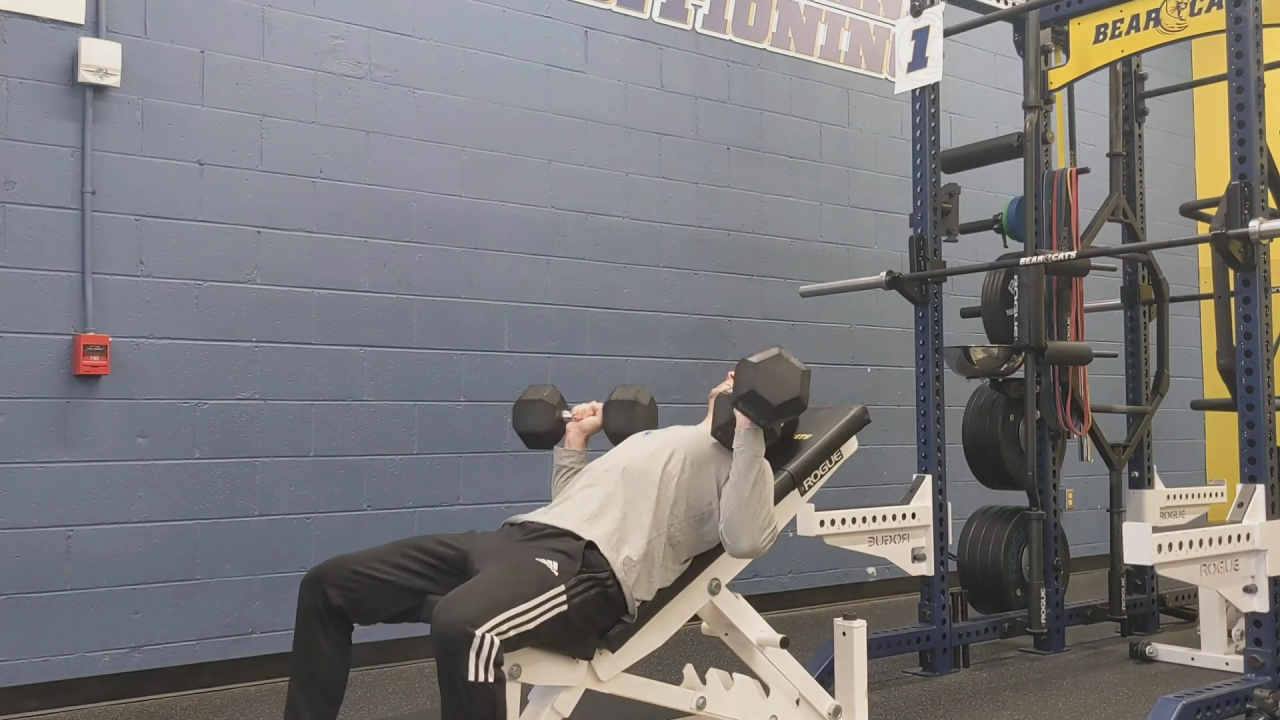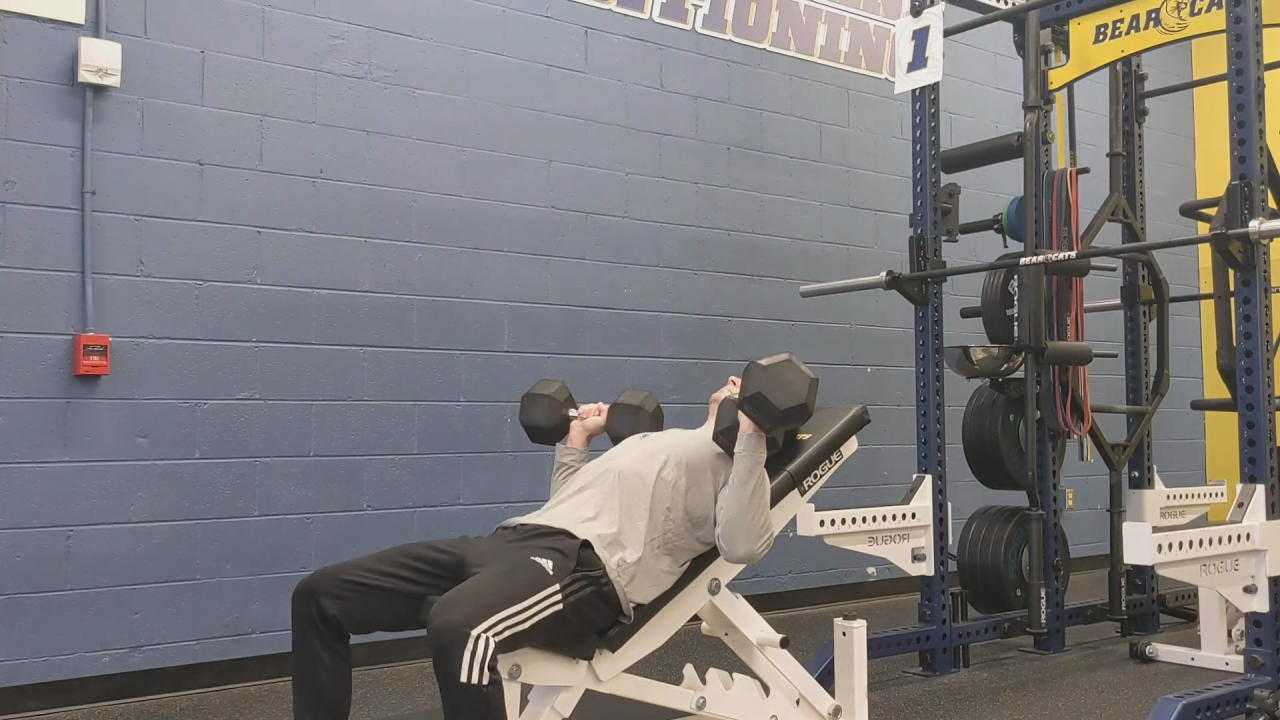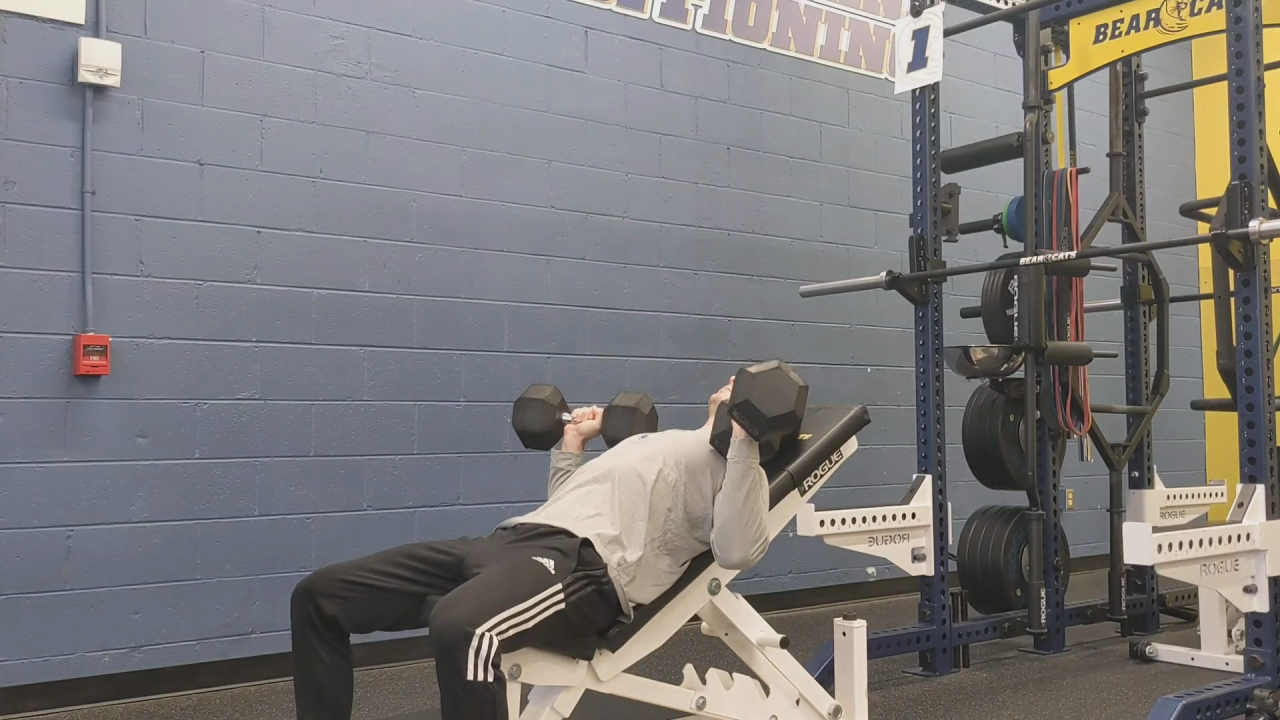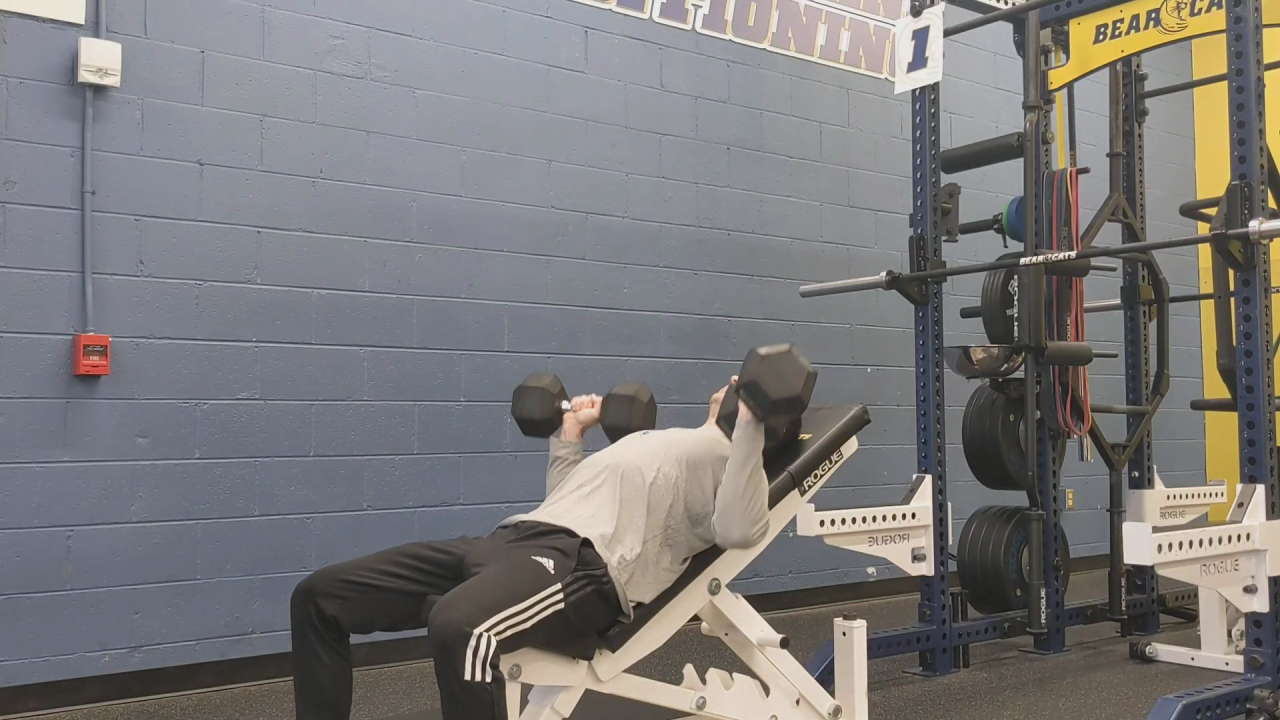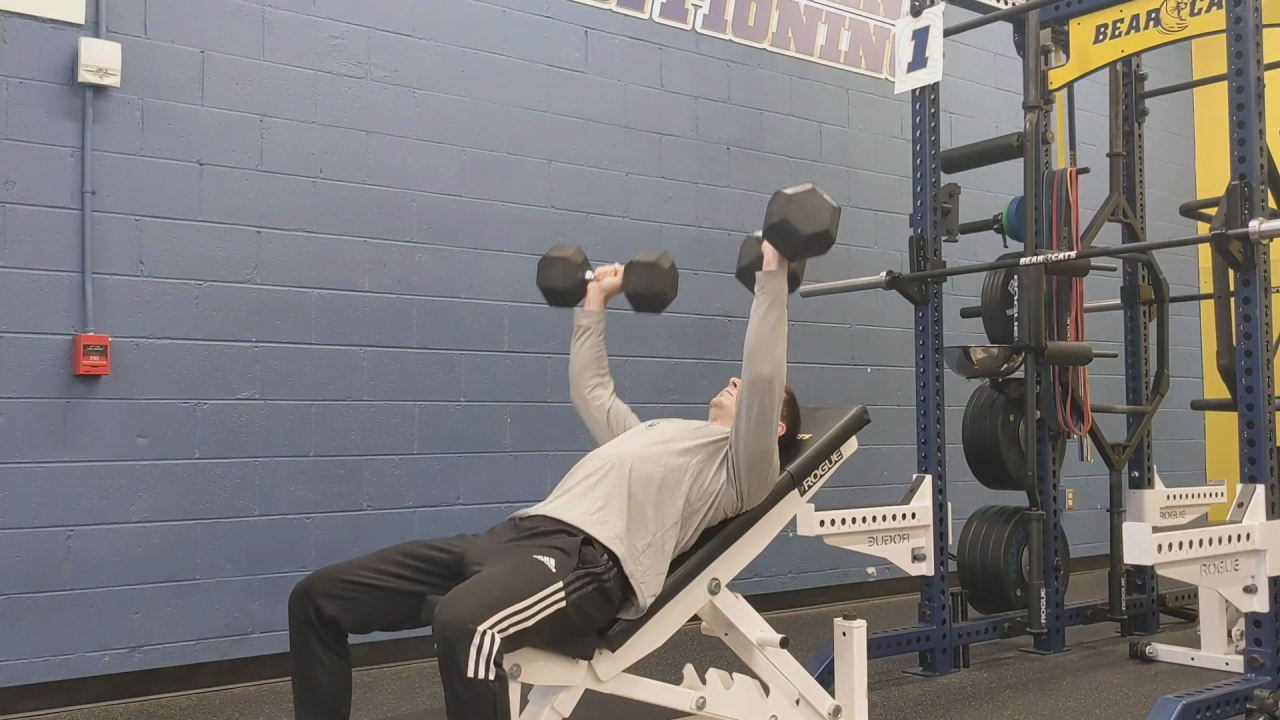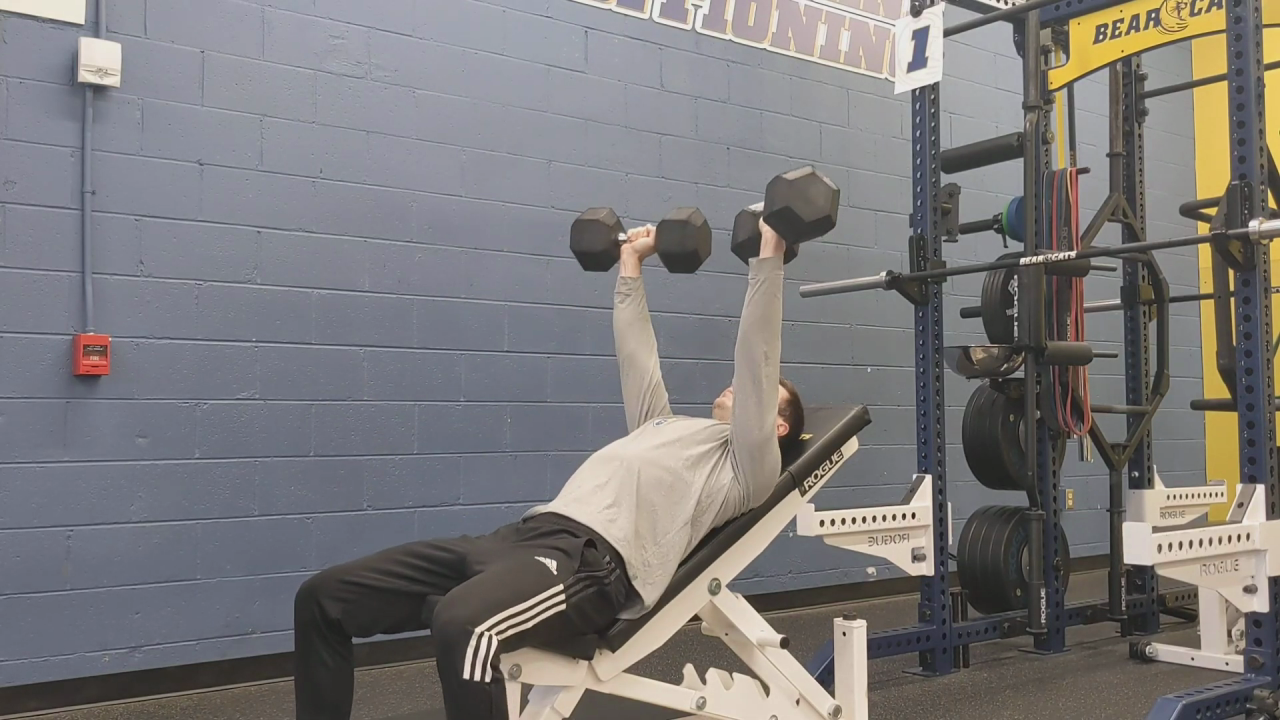
dt=0.5s
person 1, frame 1
left shoulder: (738, 460)
right shoulder: (662, 439)
left elbow: (747, 540)
left wrist: (749, 430)
right wrist: (575, 439)
left hip: (586, 563)
right hip: (519, 535)
left knee: (463, 628)
right knee: (330, 583)
person 1, frame 2
left shoulder: (734, 460)
right shoulder: (659, 440)
left elbow: (743, 545)
left wrist: (749, 434)
right wrist: (577, 437)
left hip: (583, 565)
right hip: (513, 539)
left knee: (459, 630)
right knee: (320, 595)
person 1, frame 3
left shoulder: (735, 464)
right shoulder: (660, 441)
left elbow: (737, 550)
left wrist: (743, 437)
right wrist: (572, 440)
left hip: (583, 562)
right hip: (513, 538)
left knee: (462, 630)
right knee: (319, 596)
person 1, frame 4
left shoulder: (733, 458)
right shoulder: (663, 441)
left elbow: (738, 530)
left wrist: (753, 419)
right wrist: (572, 429)
left hip: (581, 564)
right hip: (515, 538)
left knee: (459, 628)
right knee: (320, 595)
person 1, frame 5
left shoulder: (740, 467)
right shoulder: (658, 431)
left elbow: (765, 375)
right elbow: (590, 392)
left wrist: (772, 275)
right wrist: (594, 302)
left hip: (585, 561)
right hip: (513, 535)
left knee: (465, 628)
right knee: (317, 597)
person 1, frame 6
left shoulder: (745, 465)
right shoulder: (667, 429)
left elbow: (758, 358)
right elbow: (638, 356)
left wrist: (767, 256)
right wrist: (630, 263)
left hip: (589, 561)
right hip: (522, 537)
left knee: (463, 627)
right knee: (324, 598)
